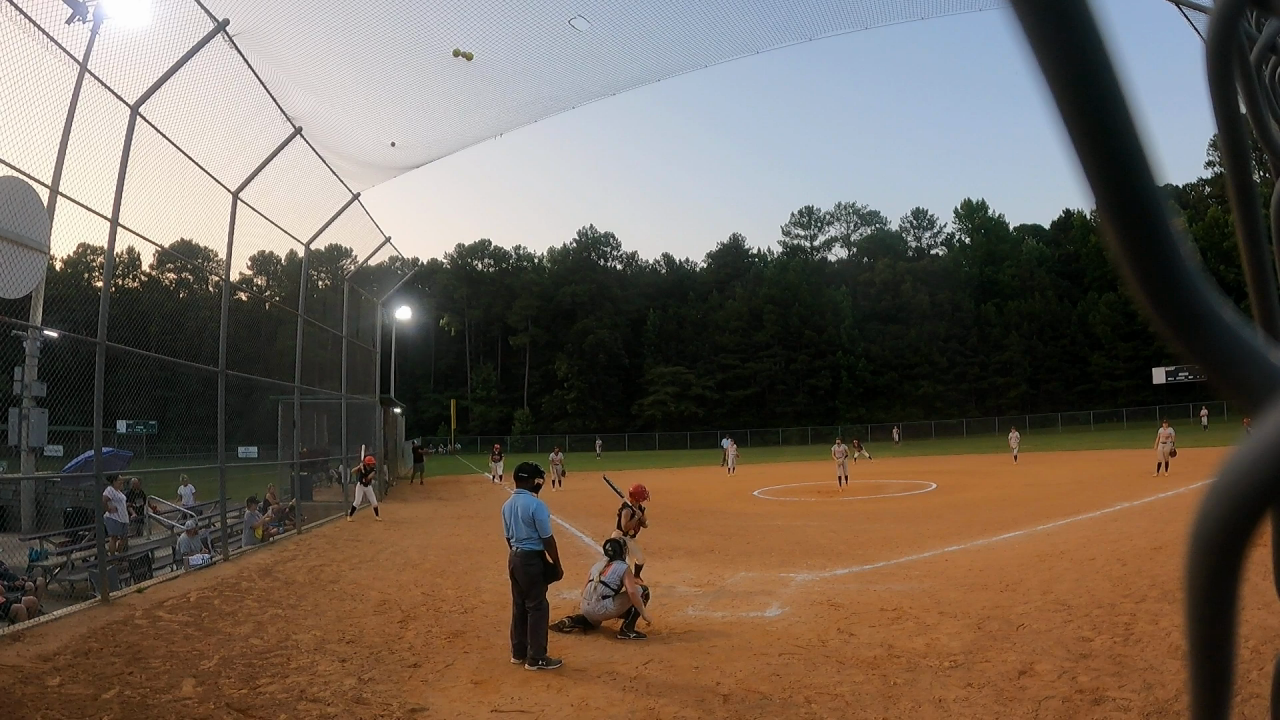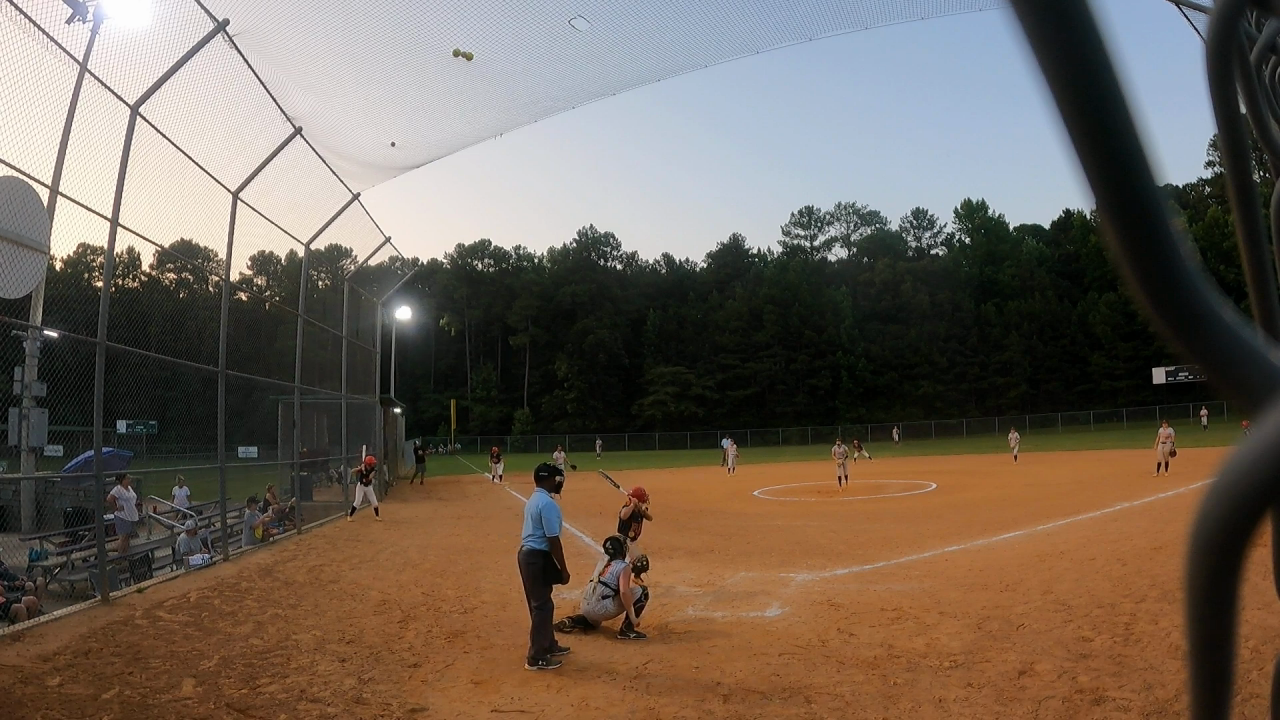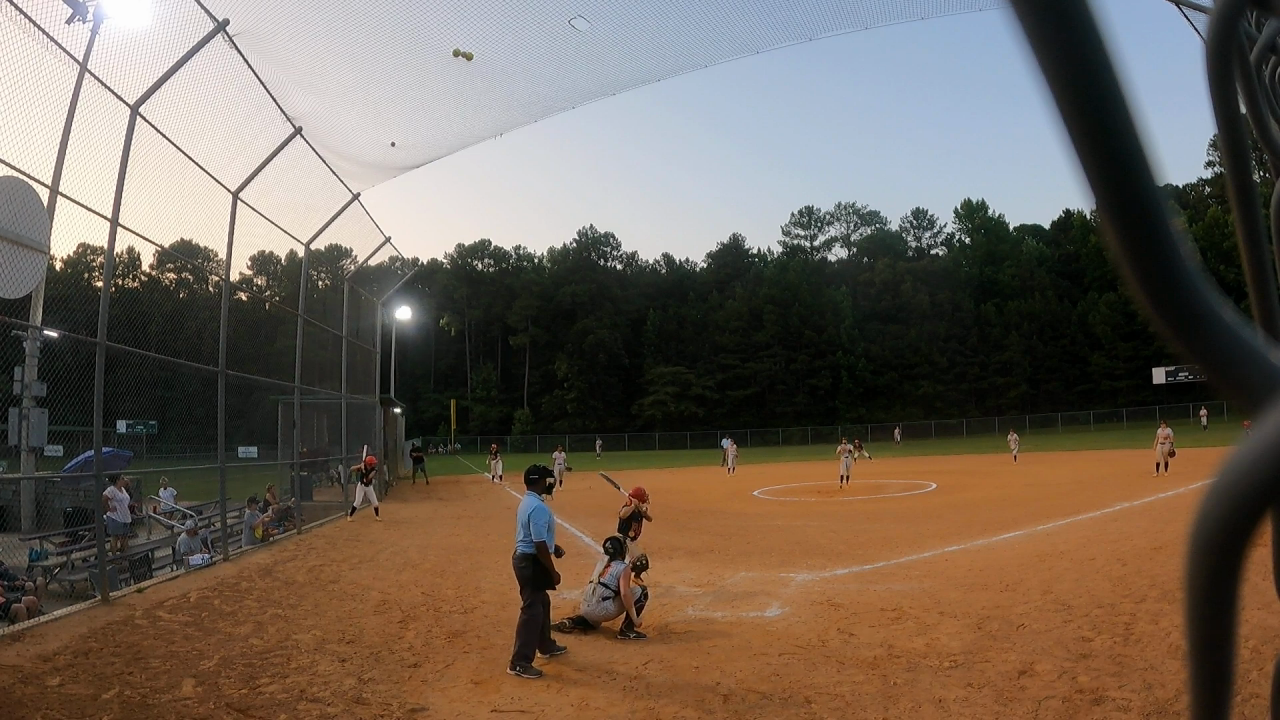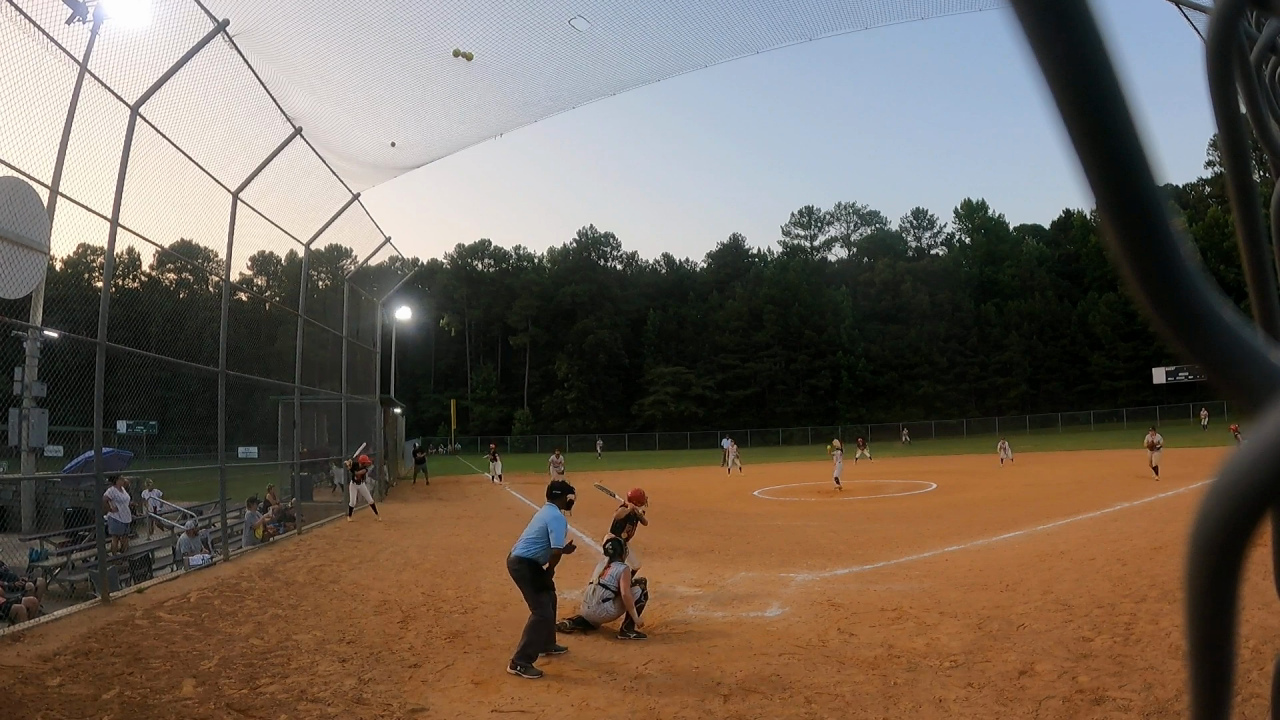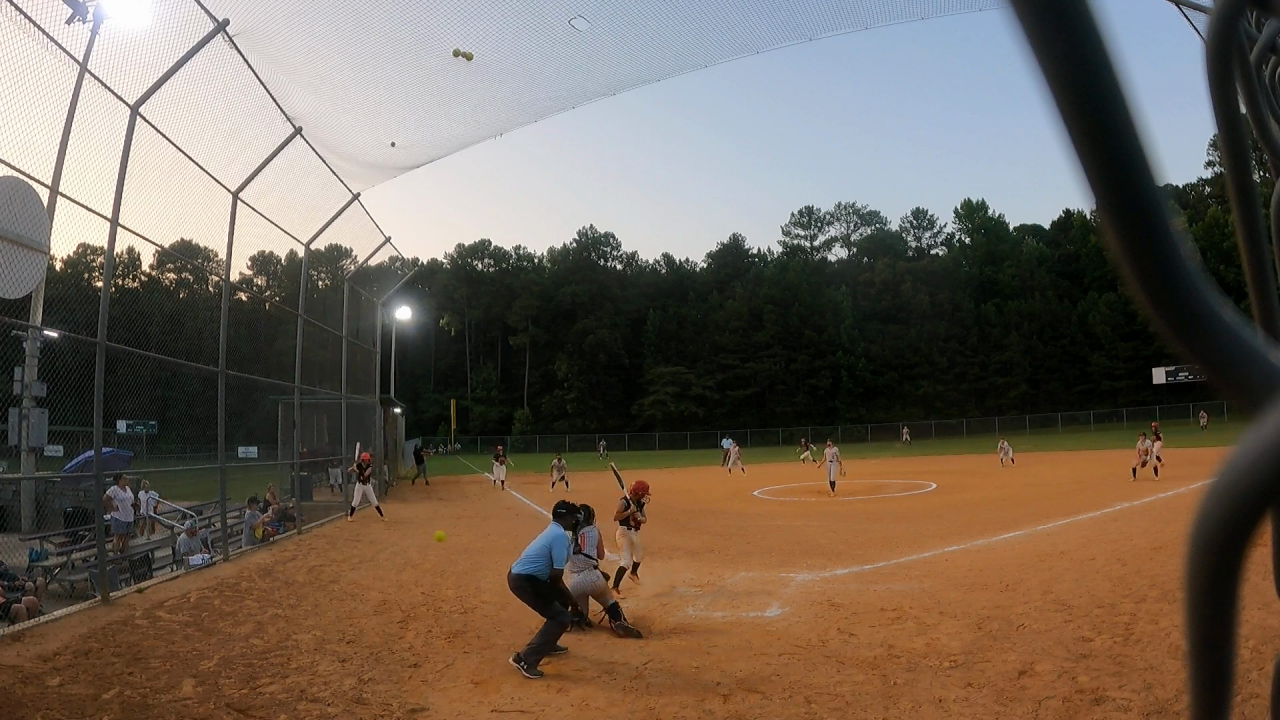
dt=1s
person 1, frame 1
left shoulder: (507, 505)
right shoulder: (536, 505)
right elbow: (547, 539)
right wrist: (557, 565)
left hip: (514, 558)
right hip: (532, 559)
left knee: (519, 606)
right knee: (537, 608)
left ankle: (519, 652)
right ankle: (535, 658)
person 1, frame 2
left shoulder: (533, 500)
right shoulder: (548, 503)
right elbow: (553, 540)
left wrist: (557, 567)
right wrist: (563, 569)
left hip: (527, 554)
right hip: (537, 558)
left knee: (540, 604)
right knee: (542, 606)
left ankle: (548, 646)
right ankle: (536, 657)
person 1, frame 3
left shoulder: (527, 502)
right shoulder: (538, 507)
right elbow: (539, 544)
left wrist: (552, 547)
right wrist: (553, 570)
left hip: (525, 558)
right hip: (531, 562)
left knee: (542, 603)
right knee: (531, 610)
left ankle: (546, 645)
right ankle: (519, 663)
person 1, frame 4
left shoulder: (545, 511)
right shoulder: (557, 517)
right elbow: (556, 552)
left wrist: (564, 549)
right wrist: (550, 570)
left hip: (521, 560)
right hip: (525, 564)
left knee: (549, 599)
right knee: (542, 611)
left ankle: (547, 645)
right ankle: (520, 663)
person 1, frame 5
left shoulder: (552, 531)
right shoulder: (561, 536)
left elbow: (552, 573)
right elbow: (556, 574)
left wrist: (568, 596)
right wrist: (570, 596)
left hip: (521, 577)
right hip: (524, 581)
left knee: (562, 600)
right knee: (561, 618)
left ankle: (548, 643)
right ankle: (525, 658)
